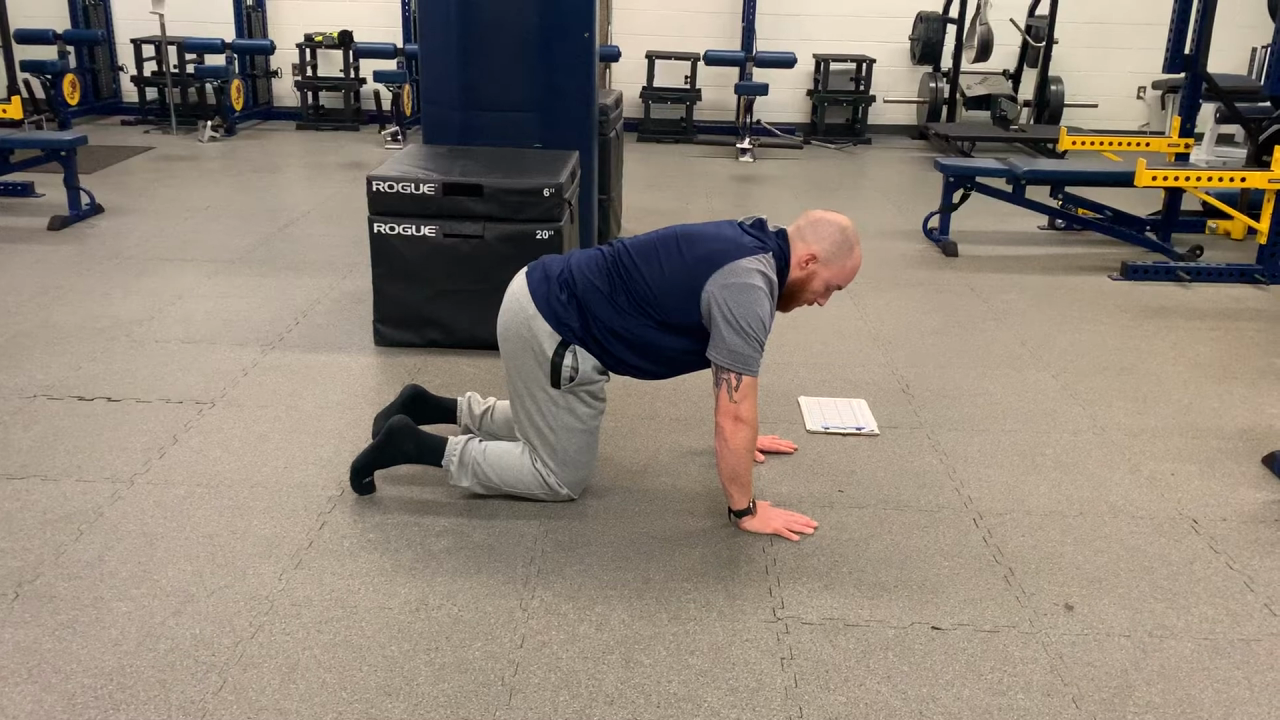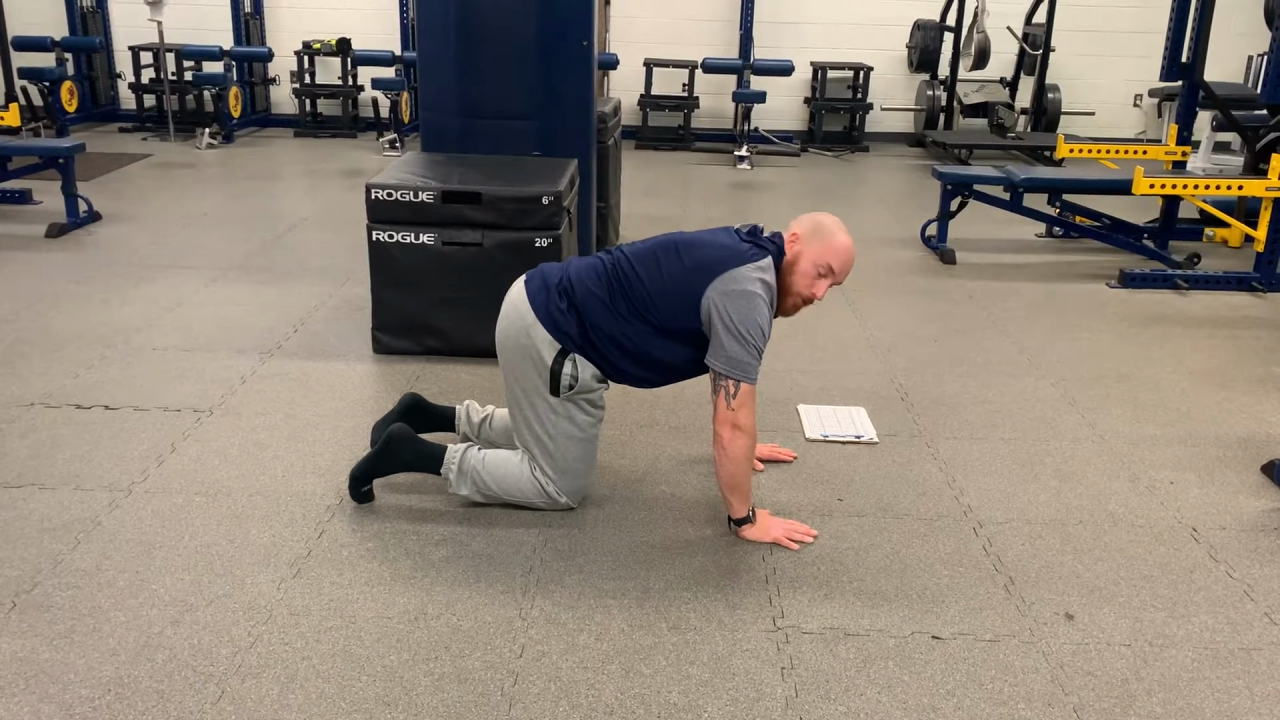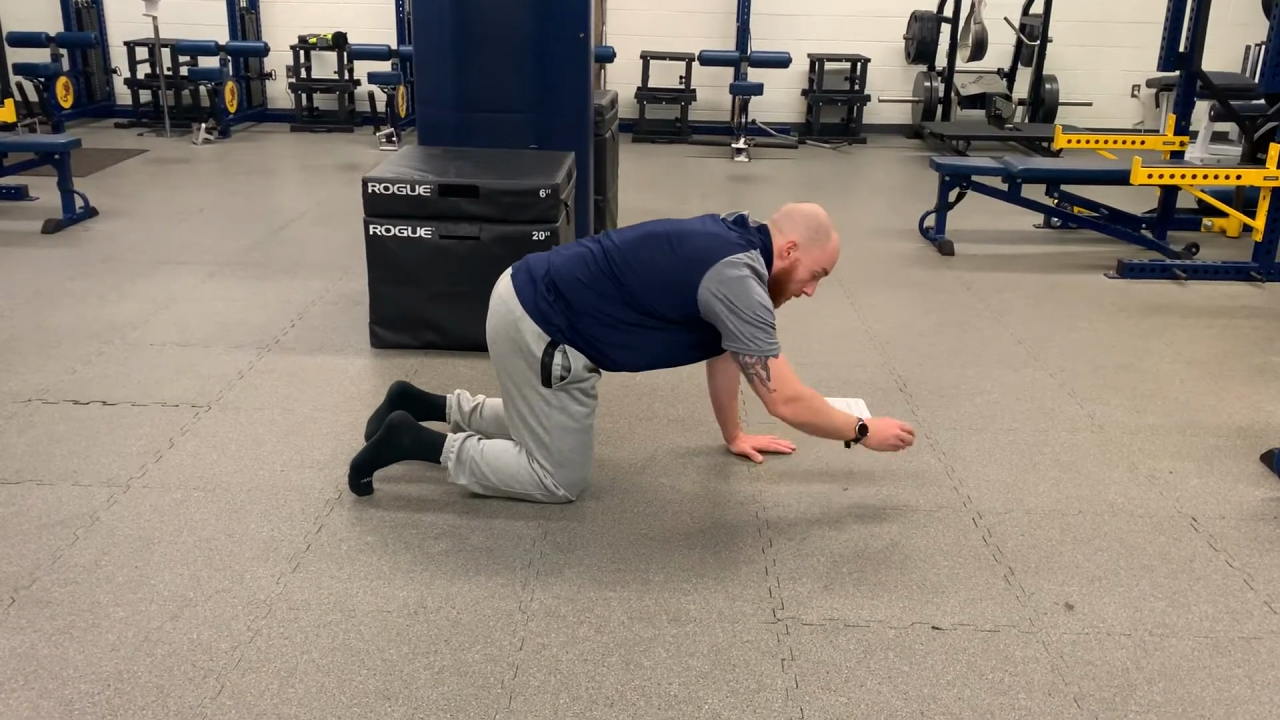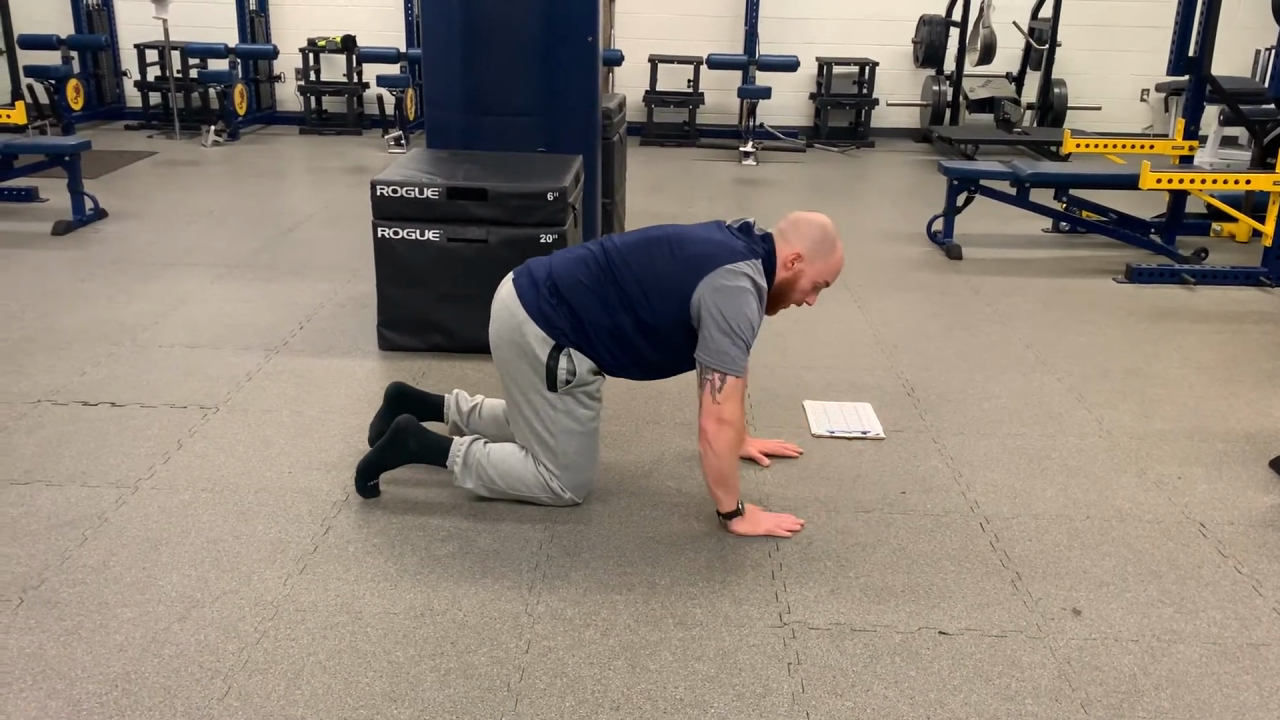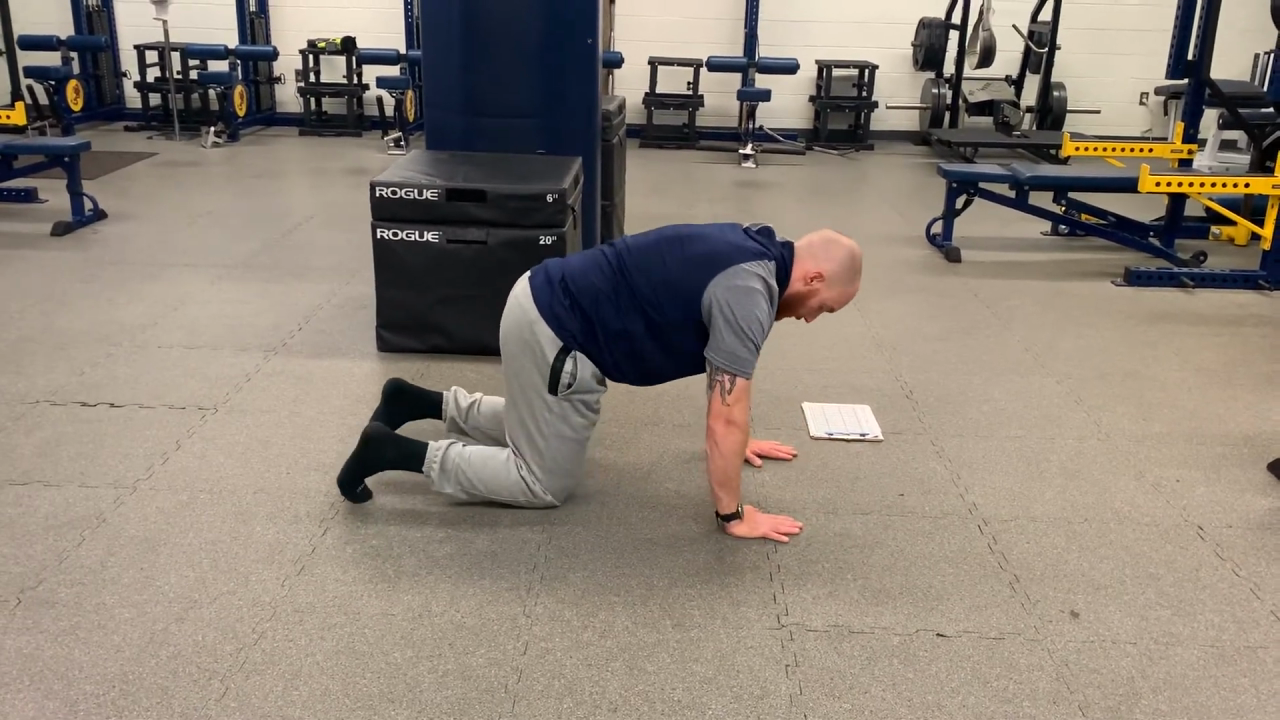
dt=1s
person 1, frame 1
left shoulder: (752, 246)
right shoulder: (747, 288)
right elbow: (733, 418)
left wrist: (741, 435)
right wrist: (745, 510)
left hip: (545, 302)
right hip: (552, 329)
left knee: (552, 432)
right knee: (561, 475)
left ankle: (433, 406)
right ankle: (417, 445)
person 1, frame 2
left shoulder: (750, 254)
right shoulder: (748, 291)
right elbow: (732, 424)
left wrist: (741, 445)
right wrist: (745, 518)
left hip: (542, 311)
right hip: (550, 336)
left knee: (548, 437)
right knee: (561, 484)
left ankle: (434, 416)
right ankle: (419, 455)
person 1, frame 3
left shoulder: (734, 243)
right shoulder: (737, 279)
left elbow: (722, 353)
right elbow: (786, 400)
left wrist: (734, 435)
right wrist: (865, 431)
left hip: (533, 302)
right hip: (541, 327)
left knee: (547, 429)
right knee: (559, 477)
left ankle: (425, 405)
right ankle: (422, 442)
person 1, frame 4
left shoulder: (742, 248)
right shoulder: (736, 291)
left elbow: (729, 365)
right elbow: (716, 420)
left wrist: (740, 439)
right wrist: (734, 513)
left hip: (531, 304)
right hip: (543, 330)
left knee: (539, 430)
right knee: (564, 481)
left ankle: (420, 404)
right ankle: (423, 445)
person 1, frame 5
left shoulder: (754, 250)
right shoulder: (749, 292)
right elbow: (724, 419)
left wrist: (736, 439)
right wrist: (732, 515)
left hip: (545, 303)
right hip: (555, 333)
left knee: (533, 430)
right knee: (545, 482)
left ankle: (417, 400)
right ankle: (398, 452)
